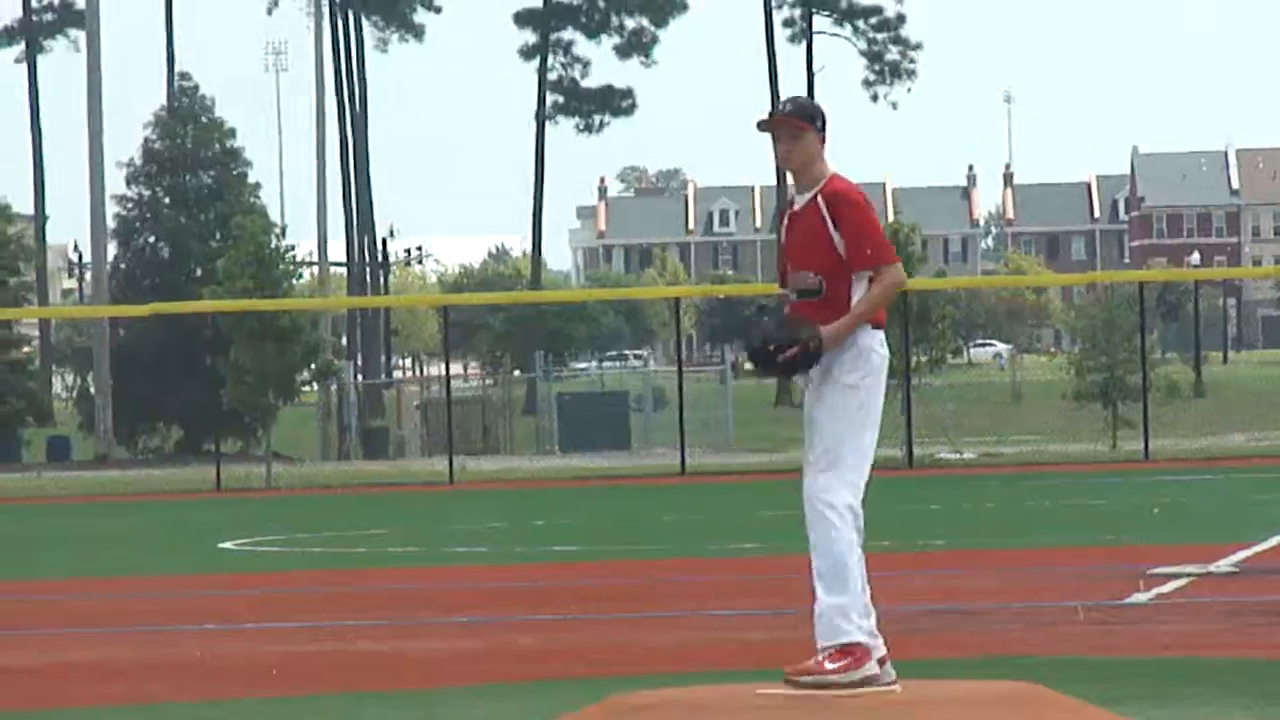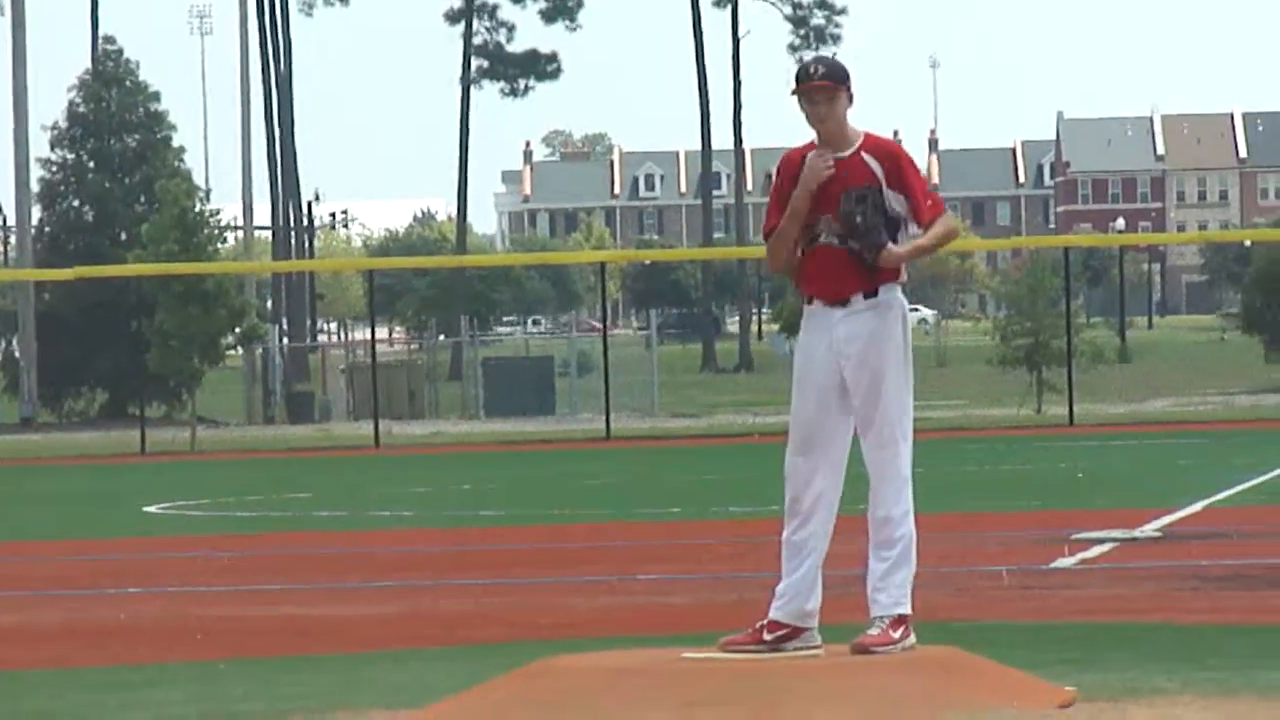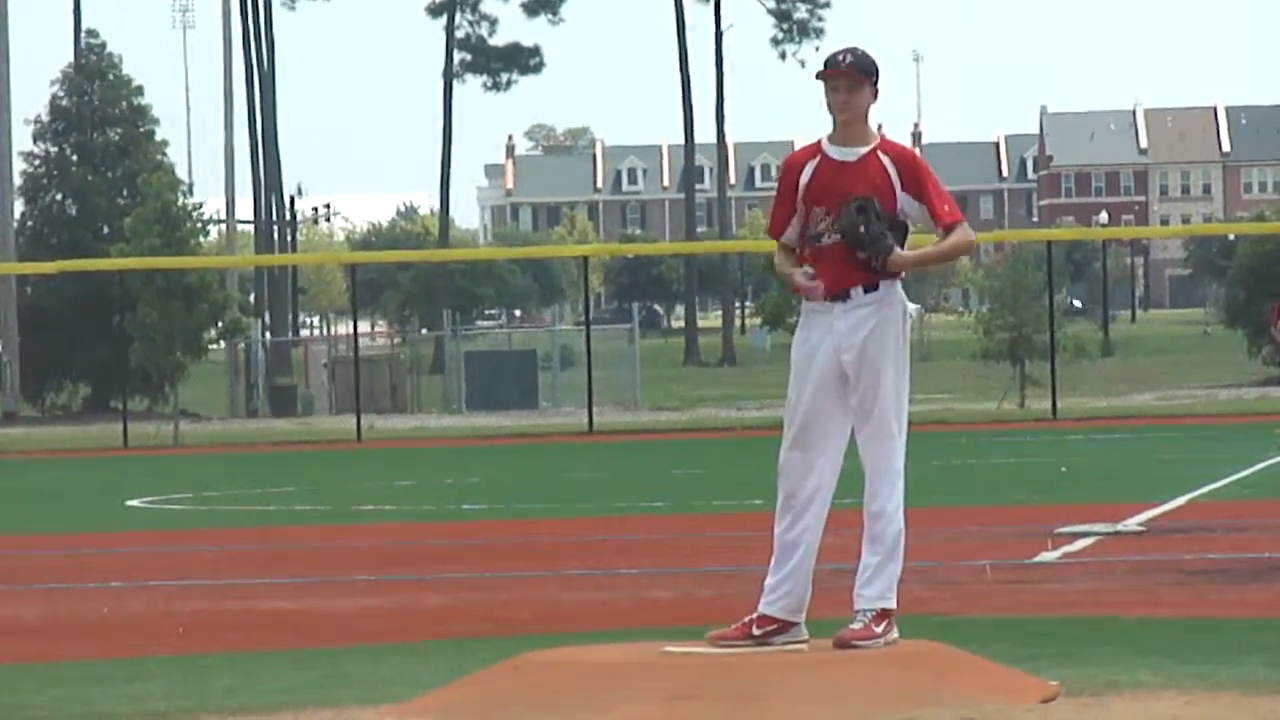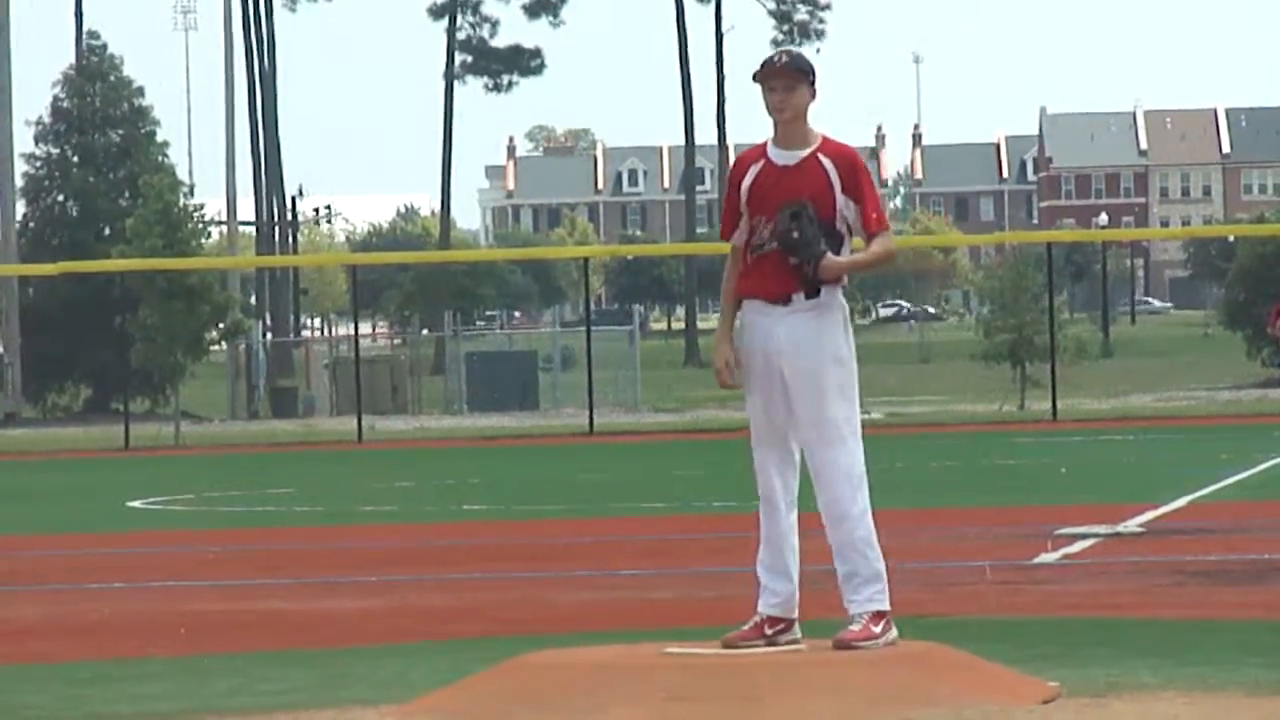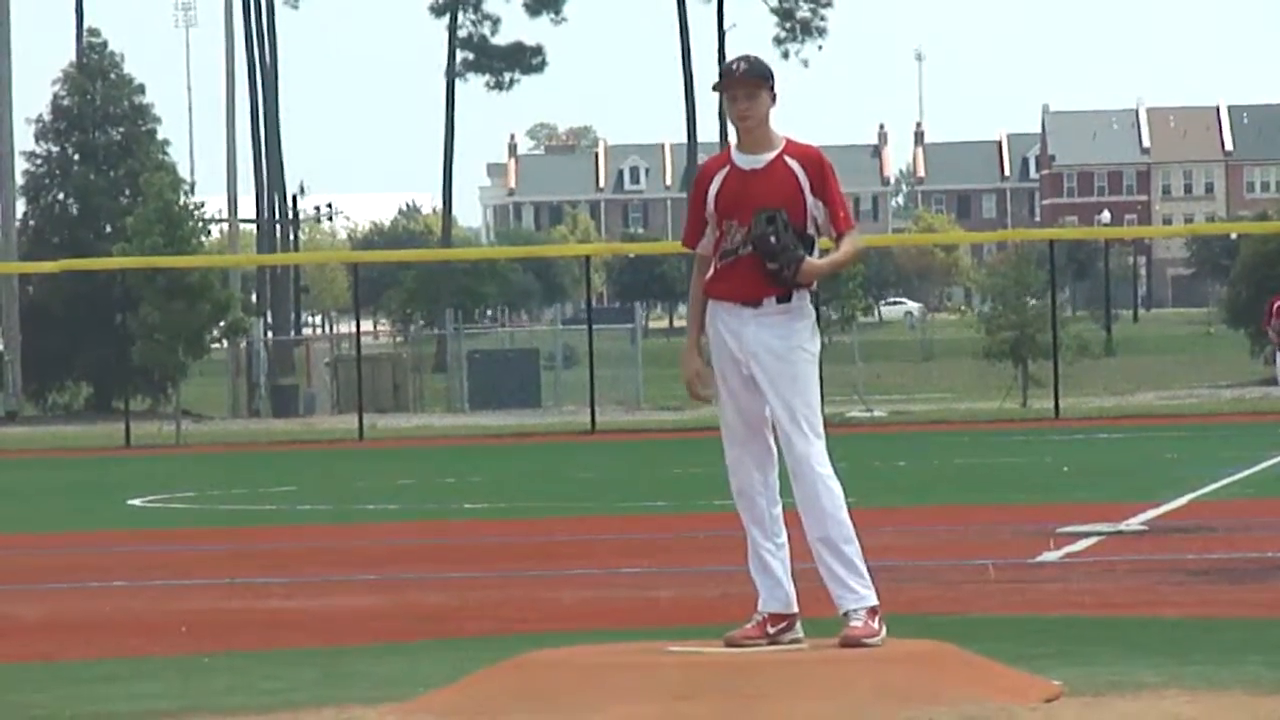
dt=1s
person 1, frame 1
left shoulder: (844, 198)
right shoulder: (792, 210)
left elbow: (892, 275)
left wrist: (842, 326)
left hip: (853, 357)
right hip: (817, 362)
left knee: (827, 494)
right knee: (826, 502)
left ankle: (852, 643)
right ankle: (856, 653)
person 1, frame 2
left shoulder: (884, 155)
right shoulder: (793, 166)
left elbow: (946, 224)
right elbow: (776, 259)
left wrist: (904, 250)
right wrist: (805, 192)
left hip: (875, 315)
right hip: (818, 321)
left knee: (887, 461)
right knee: (807, 466)
left ankle: (893, 614)
right ankle: (793, 614)
person 1, frame 3
left shoulder: (900, 162)
right shoulder: (800, 165)
left elbow: (960, 238)
right elbow: (783, 250)
left wrist: (911, 257)
right wrist: (794, 276)
left hip: (877, 315)
right hip: (818, 320)
left knee: (883, 460)
right knee: (801, 466)
left ankle: (877, 607)
right ankle: (780, 610)
person 1, frame 4
left shoulder: (841, 161)
right shoulder: (746, 168)
left elbow: (884, 243)
right elbow: (736, 257)
left wrist: (846, 262)
right wrist: (724, 334)
left hip: (817, 318)
right hip: (760, 321)
left knee: (835, 460)
right knee: (771, 465)
left ankle: (871, 606)
right ankle: (777, 609)
person 1, frame 5
left shoulder: (807, 163)
right shoulder: (710, 175)
left elbow: (850, 241)
right elbow: (702, 265)
left wrist: (821, 265)
right wrist: (691, 347)
left hip: (785, 321)
right hip: (726, 325)
left knee: (806, 456)
right knee: (747, 466)
left ankle: (860, 603)
right ankle: (777, 608)
